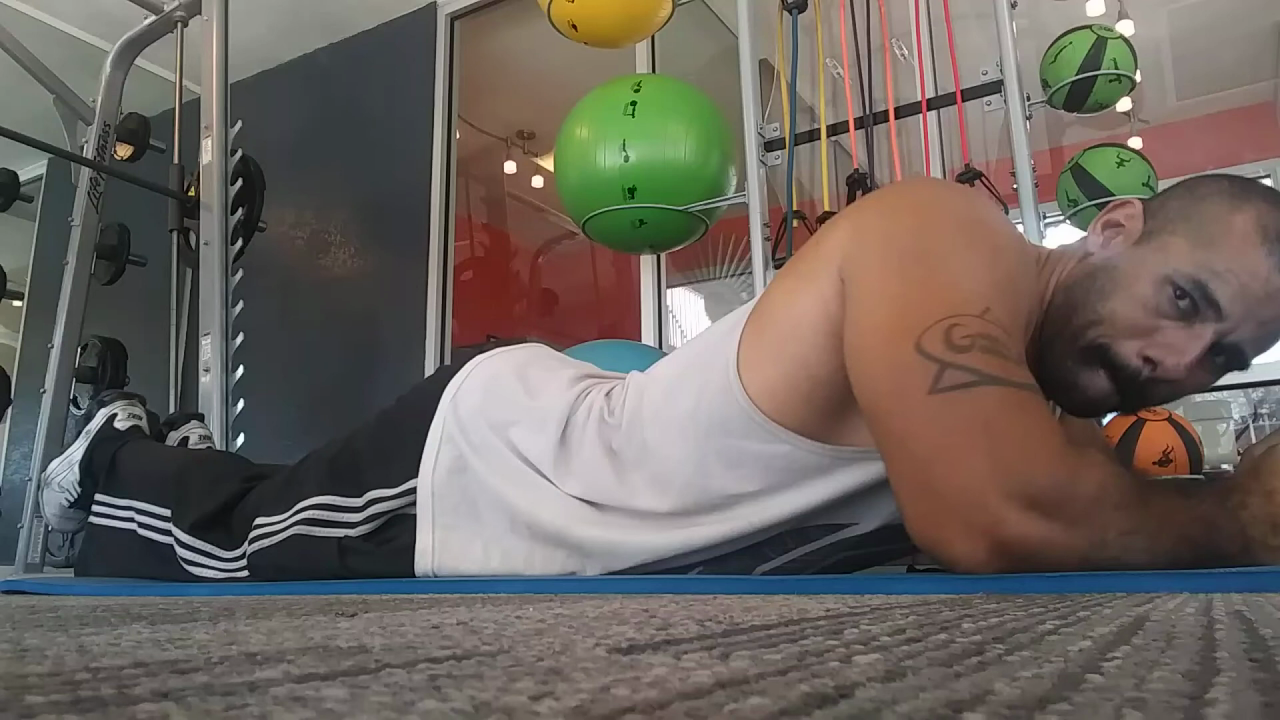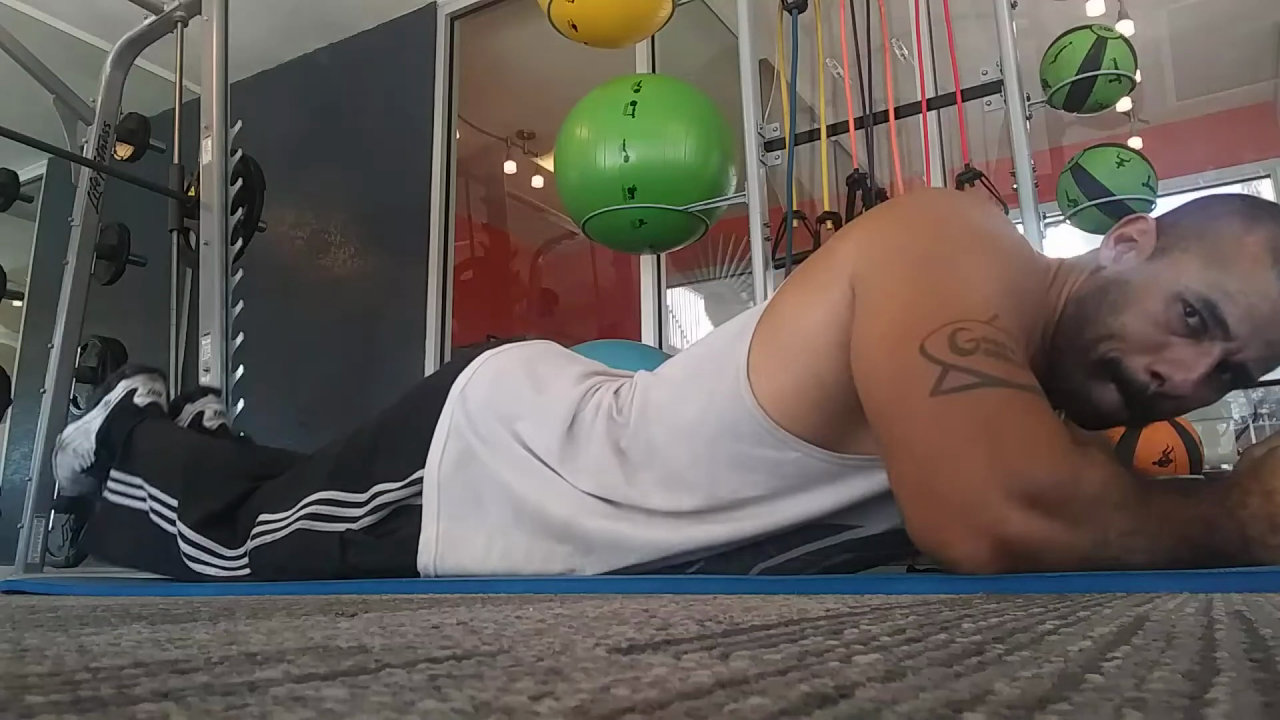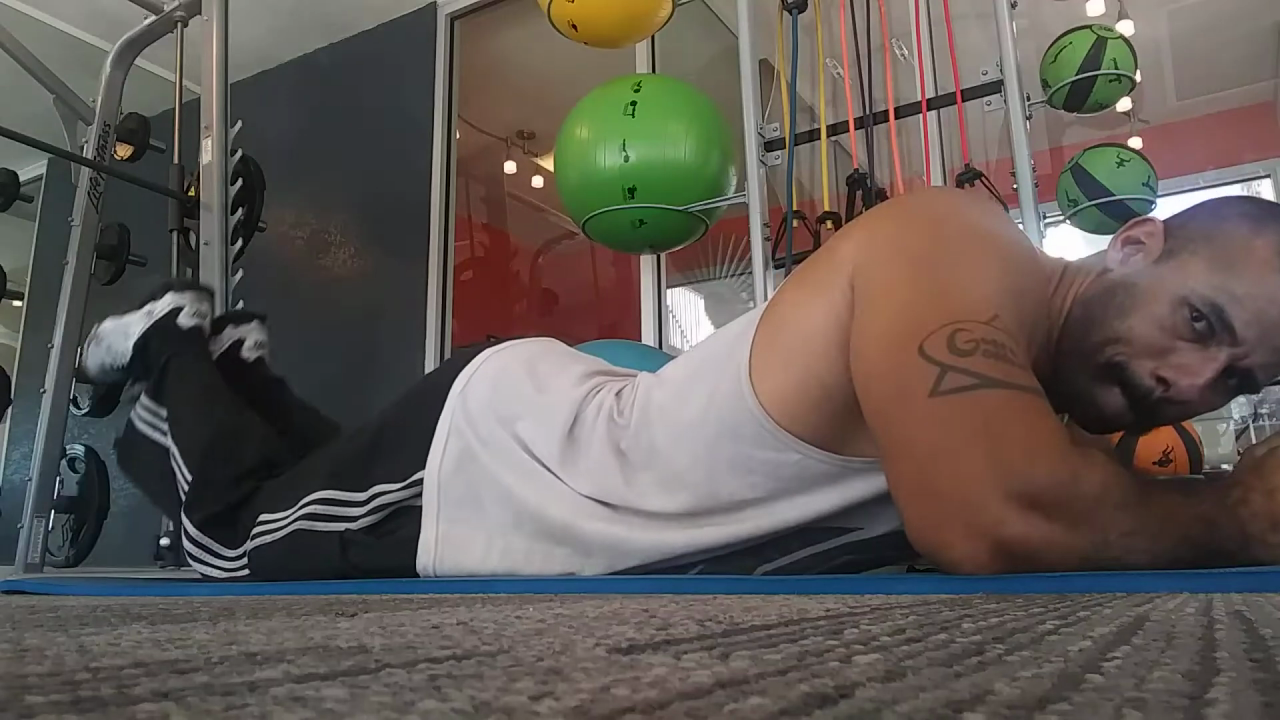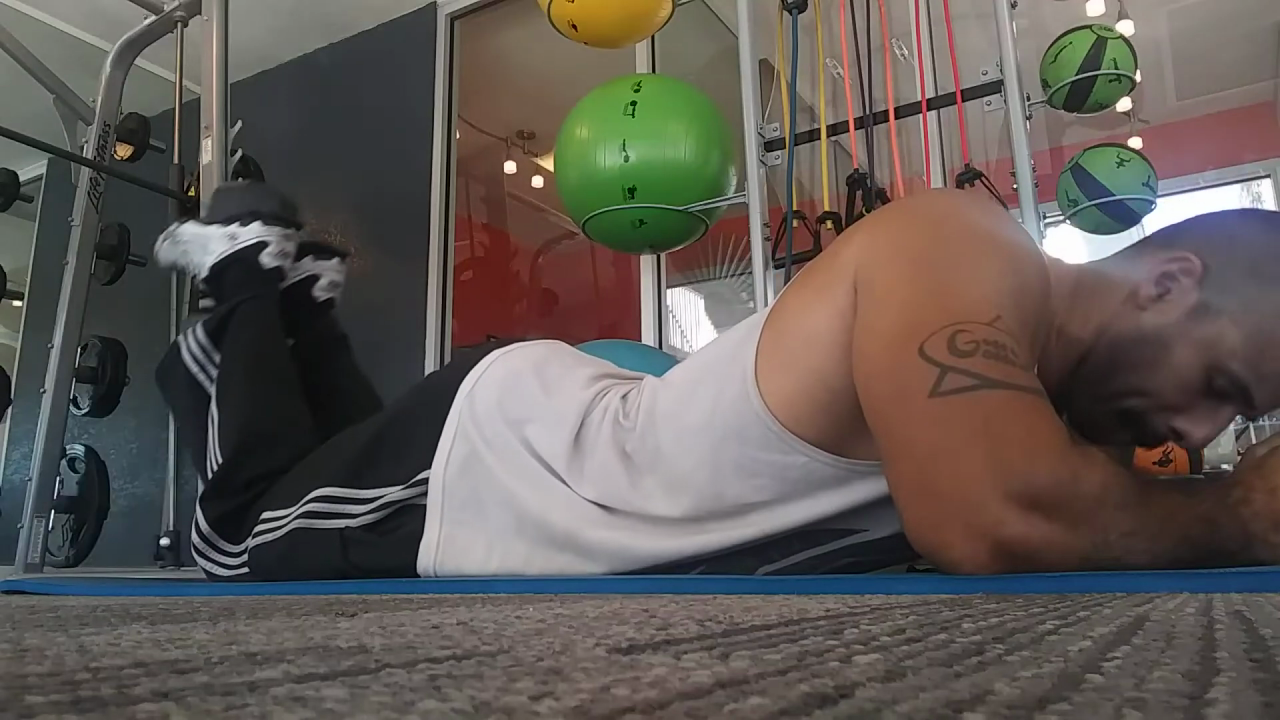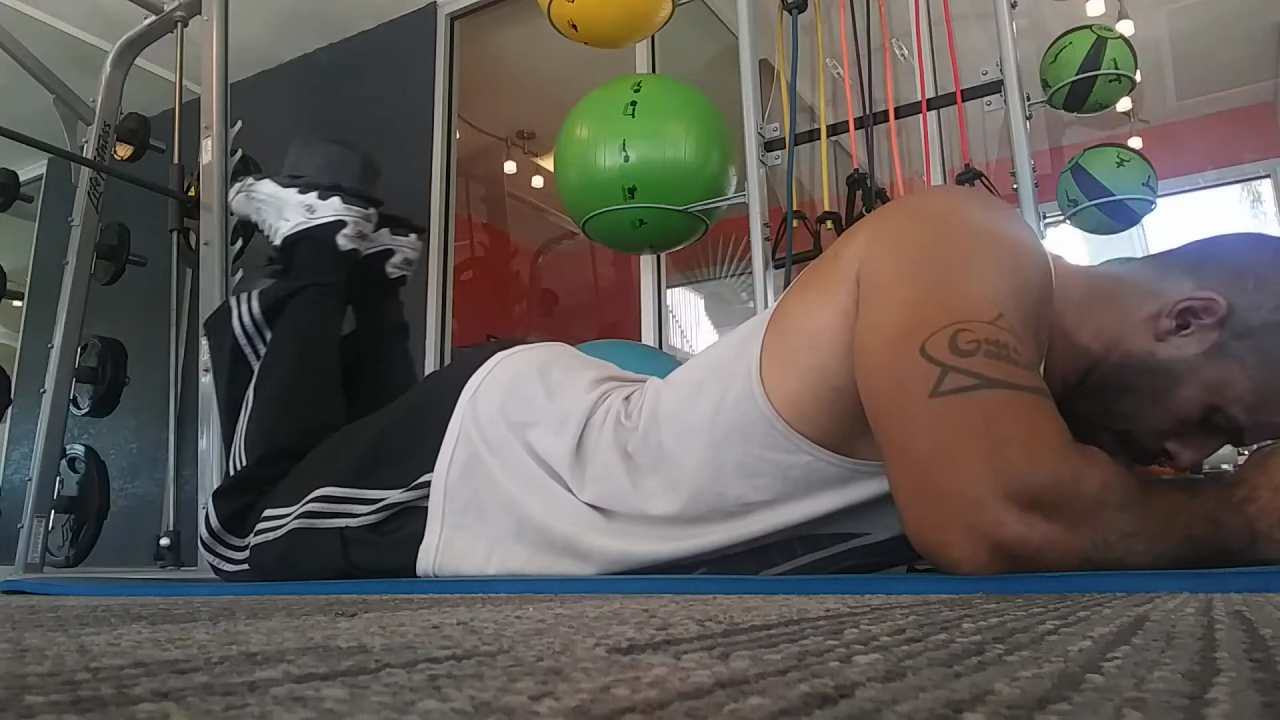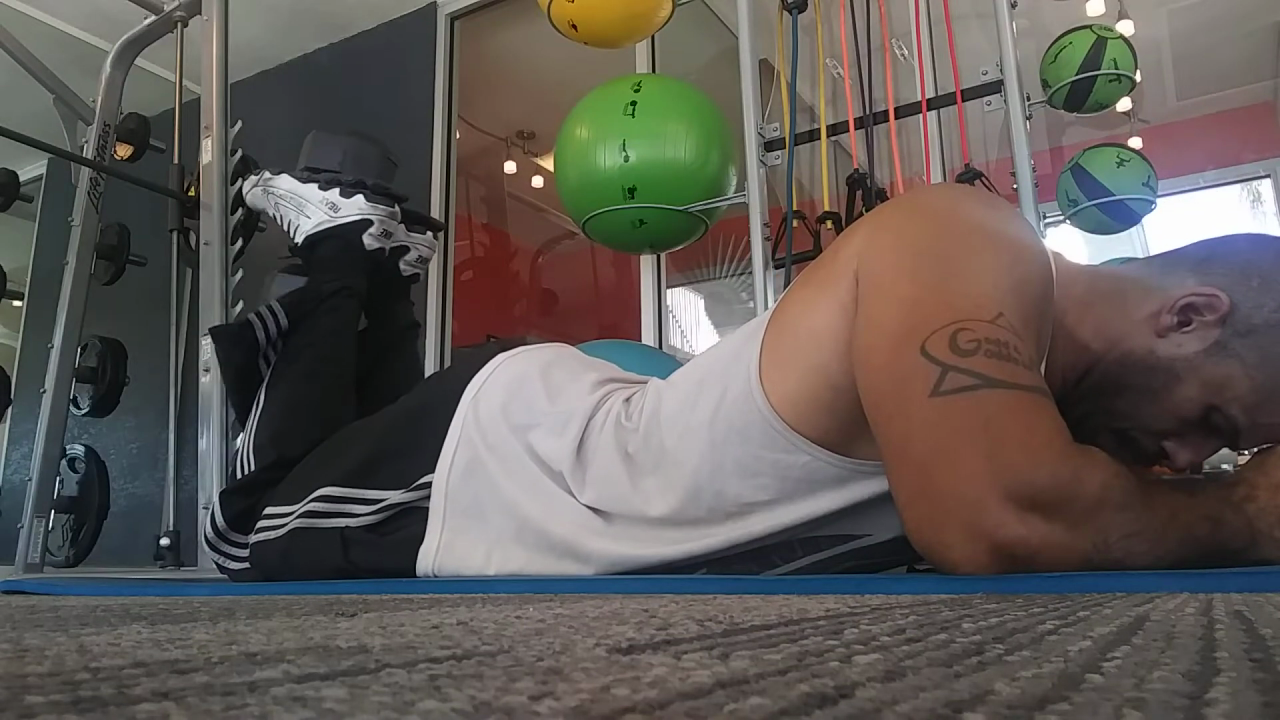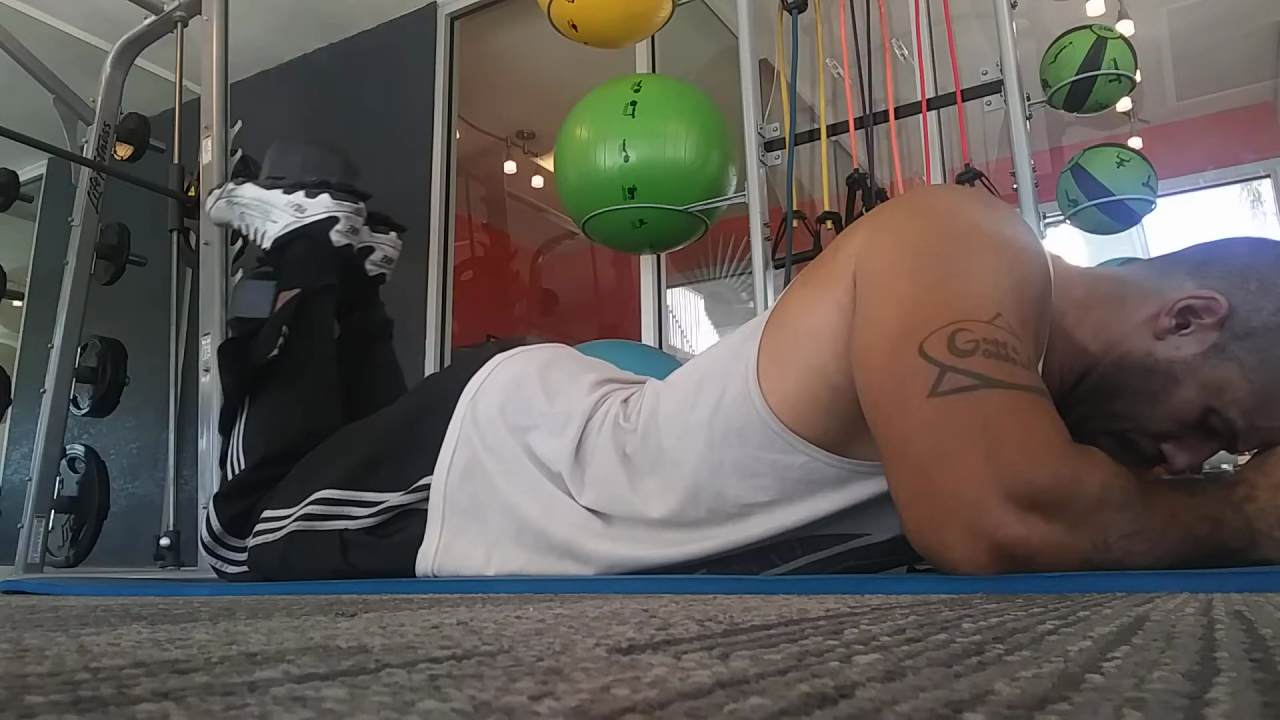
dt=0.3s
person 1, frame 1
left shoulder: (1025, 383)
right shoulder: (947, 237)
right elbow: (996, 519)
left hip: (538, 438)
right hip: (459, 465)
right knee: (226, 550)
left ankle: (174, 456)
right ankle: (120, 457)
person 1, frame 2
left shoulder: (1028, 392)
right shoulder: (953, 250)
right elbow: (996, 521)
left hip: (549, 432)
right hip: (470, 459)
right knee: (231, 542)
left ankle: (181, 432)
right ankle: (139, 432)
person 1, frame 3
left shoulder: (1029, 394)
right shoulder: (959, 246)
right elbow: (993, 519)
left hip: (551, 430)
right hip: (469, 456)
right knee: (232, 534)
left ankle: (226, 357)
right ankle: (179, 343)
person 1, frame 4
left shoulder: (1034, 386)
right shoulder: (959, 248)
right elbow: (995, 520)
left hip: (555, 428)
right hip: (478, 454)
right knee: (239, 530)
left ankle: (289, 298)
right ankle: (253, 271)
person 1, frame 5
left shoulder: (1033, 377)
right shoulder: (963, 249)
right elbow: (999, 519)
left hip: (565, 426)
right hip: (479, 457)
right knee: (248, 537)
left ankle: (356, 271)
right ankle: (328, 253)
person 1, frame 6
left shoulder: (1037, 370)
right shoulder: (962, 245)
right elbow: (999, 520)
left hip: (561, 431)
right hip: (485, 453)
right knee: (252, 534)
left ankle: (368, 278)
right ankle: (346, 257)
person 1, frame 7
left shoulder: (1035, 379)
right shoulder: (961, 249)
right elbow: (995, 522)
left hip: (561, 432)
right hip: (474, 465)
right knee: (247, 538)
left ankle: (339, 278)
right ankle: (315, 258)
